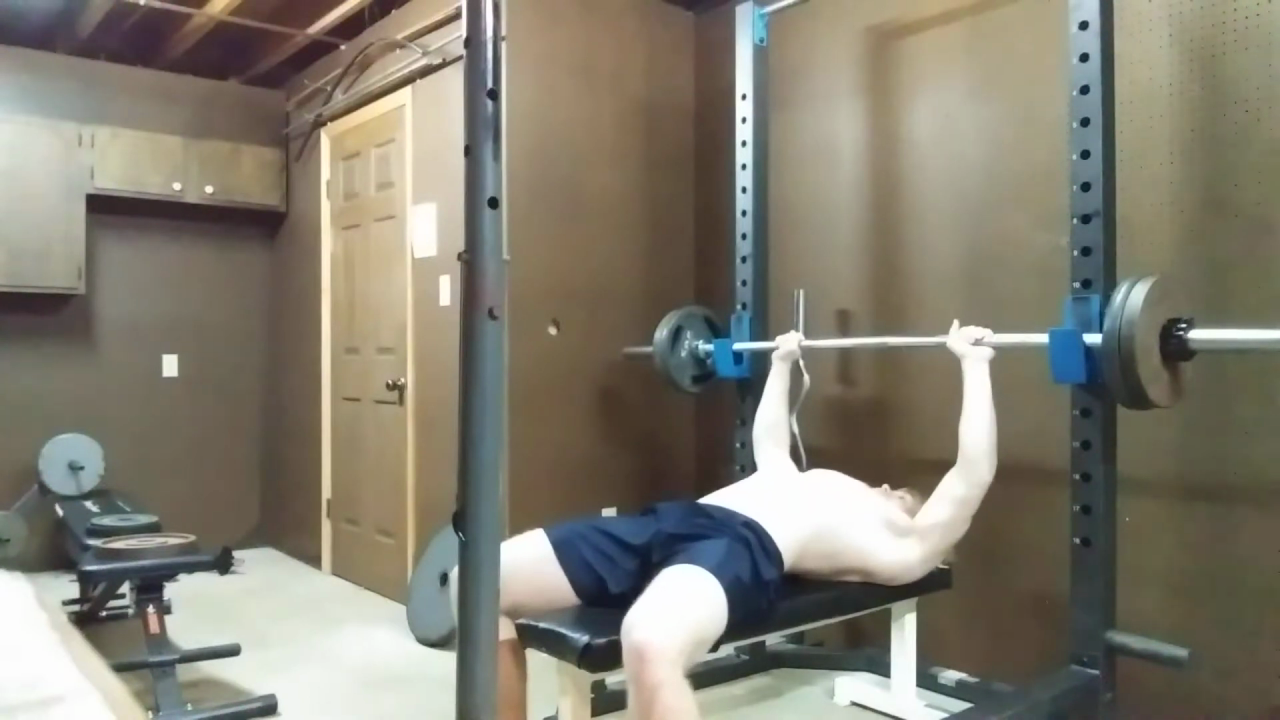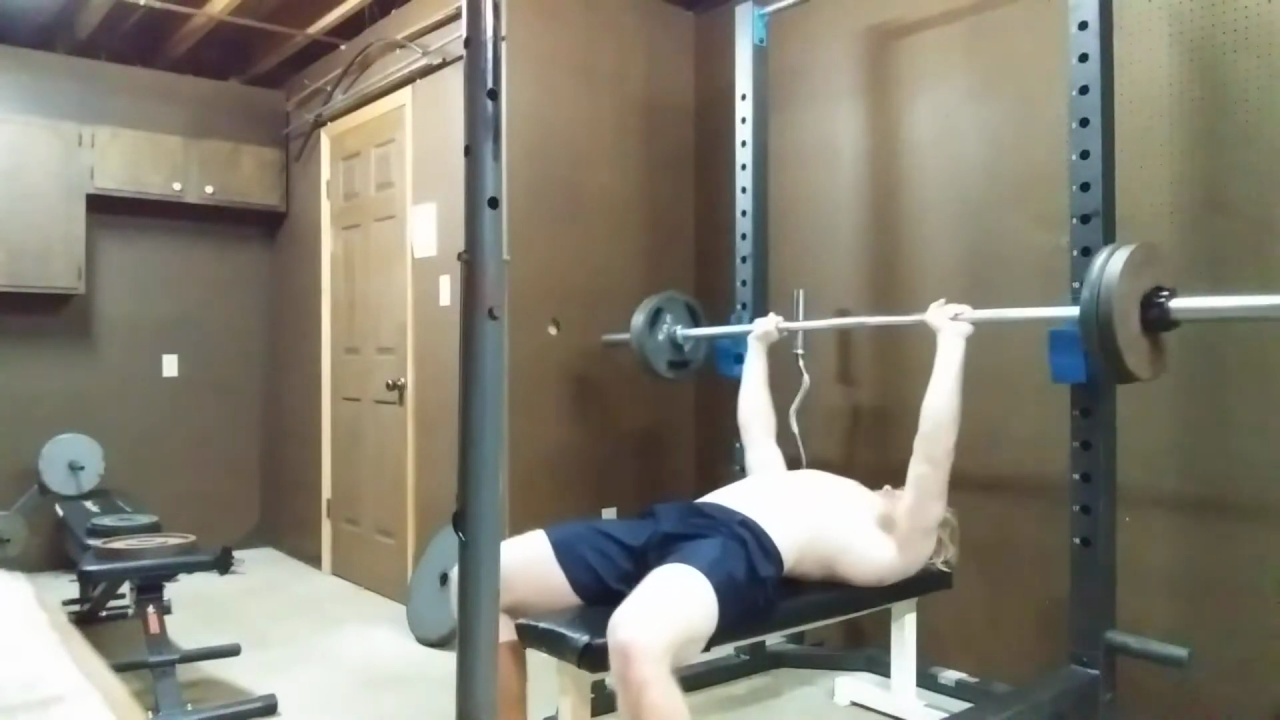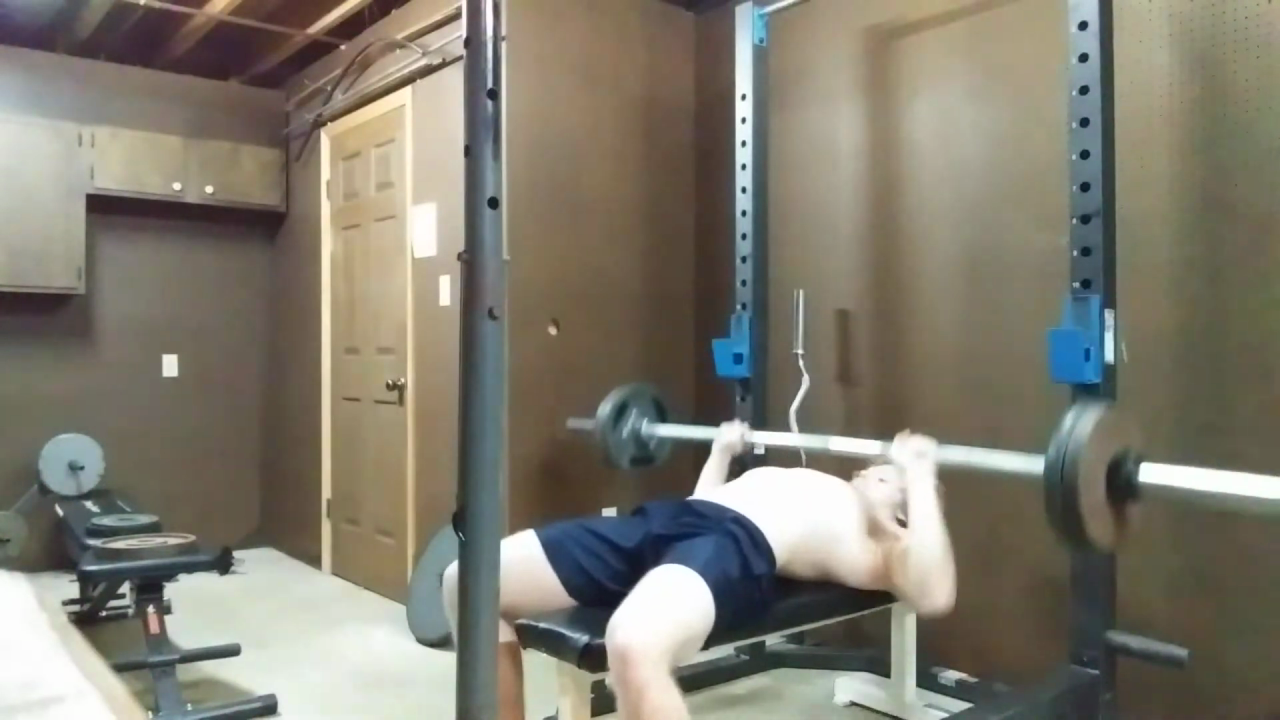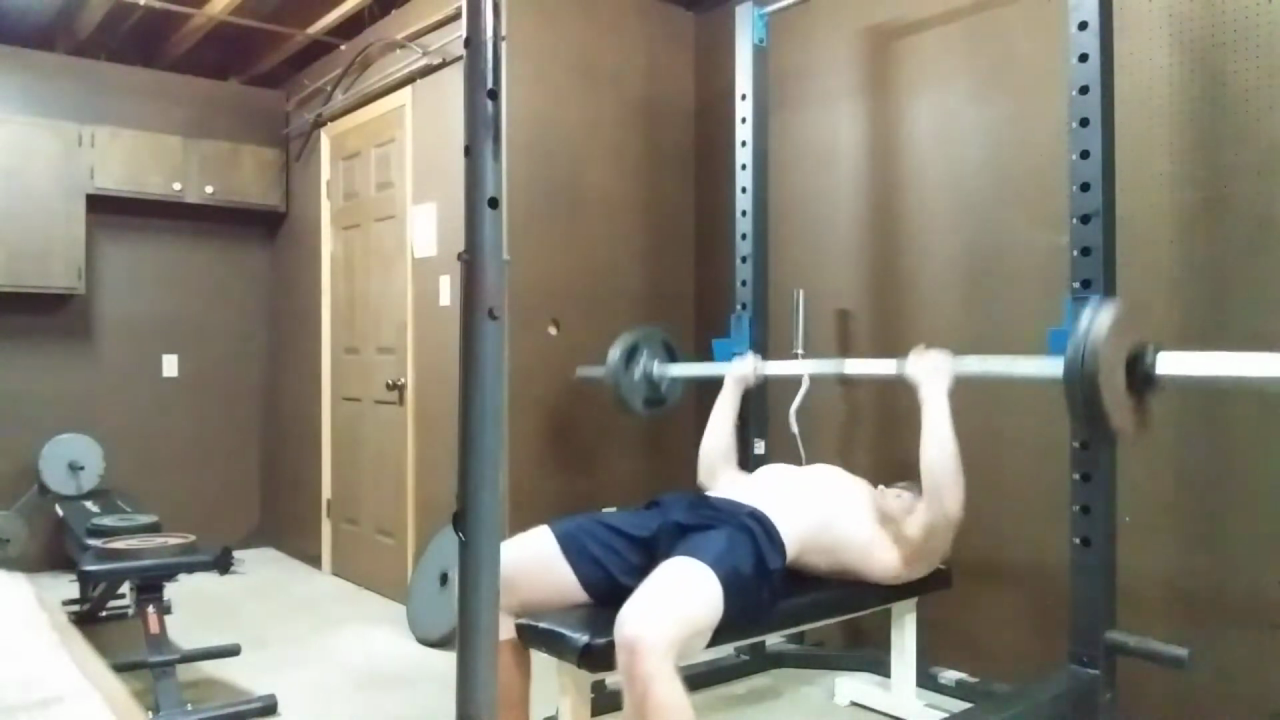
dt=0.5s
person 1, frame 1
left shoulder: (906, 546)
right shoulder: (811, 496)
left elbow: (974, 474)
right elbow: (769, 444)
left wrist: (973, 364)
right wrist: (782, 363)
right hip: (674, 522)
left knee: (648, 645)
person 1, frame 2
left shoulder: (895, 552)
right shoulder: (823, 509)
left elbow: (932, 458)
right elbow: (757, 435)
left wrist: (950, 343)
right wrist: (758, 346)
left knee: (636, 643)
person 1, frame 3
left shoulder: (886, 552)
right shoulder: (828, 502)
left elbow: (933, 596)
left wrist: (919, 475)
right wrist: (722, 451)
left knee: (635, 645)
right knee: (467, 580)
person 1, frame 4
left shoulder: (900, 554)
right shoulder: (820, 506)
left elbow: (946, 508)
right elbow: (714, 474)
left wrist: (933, 393)
right wrist: (734, 387)
left knee: (642, 638)
